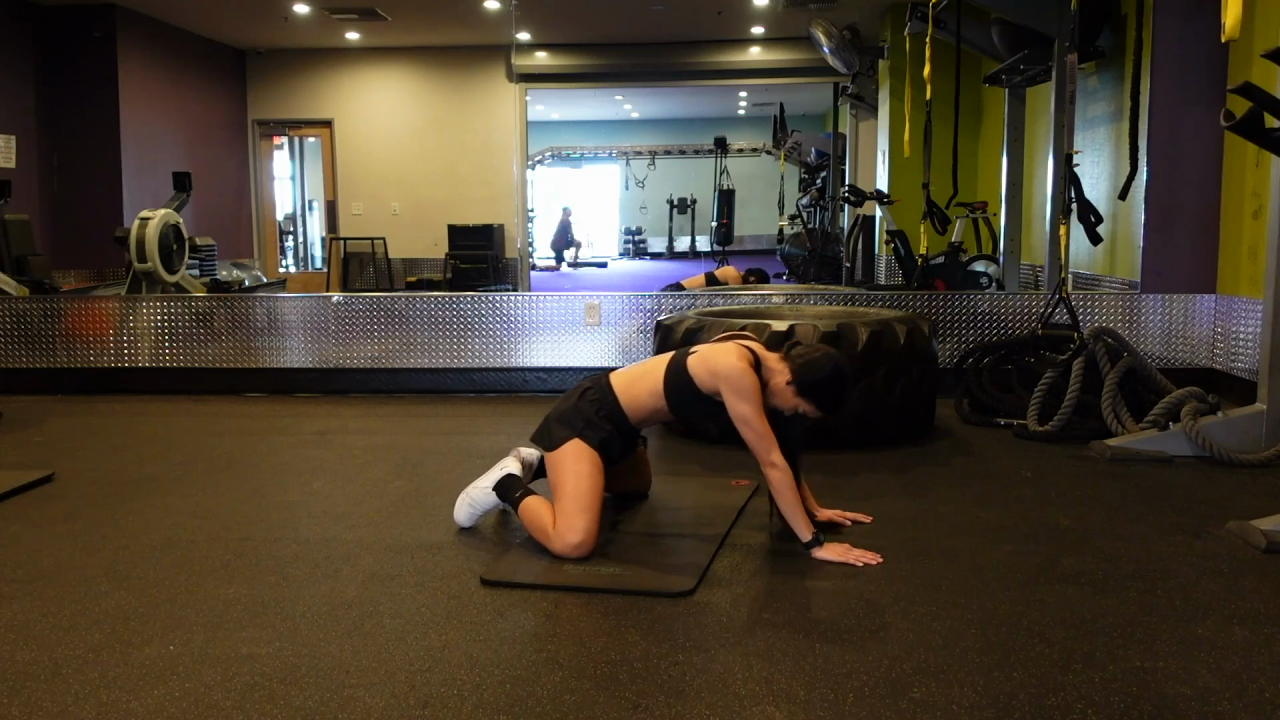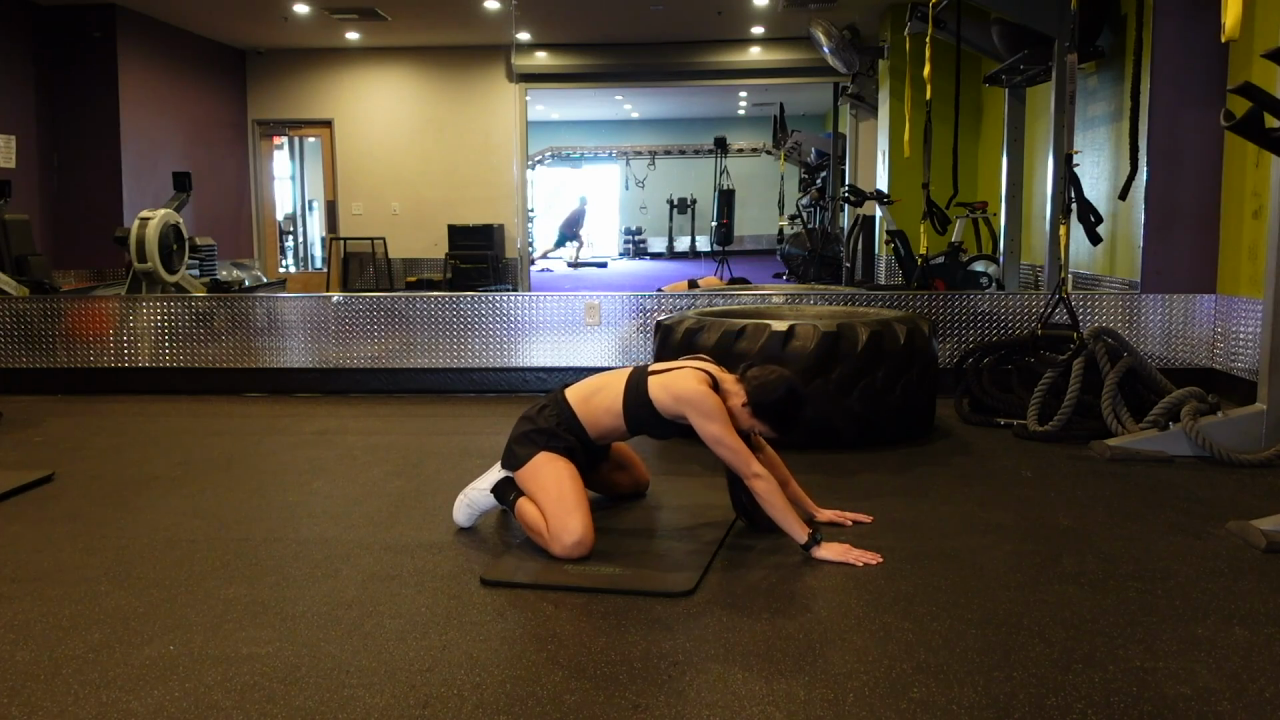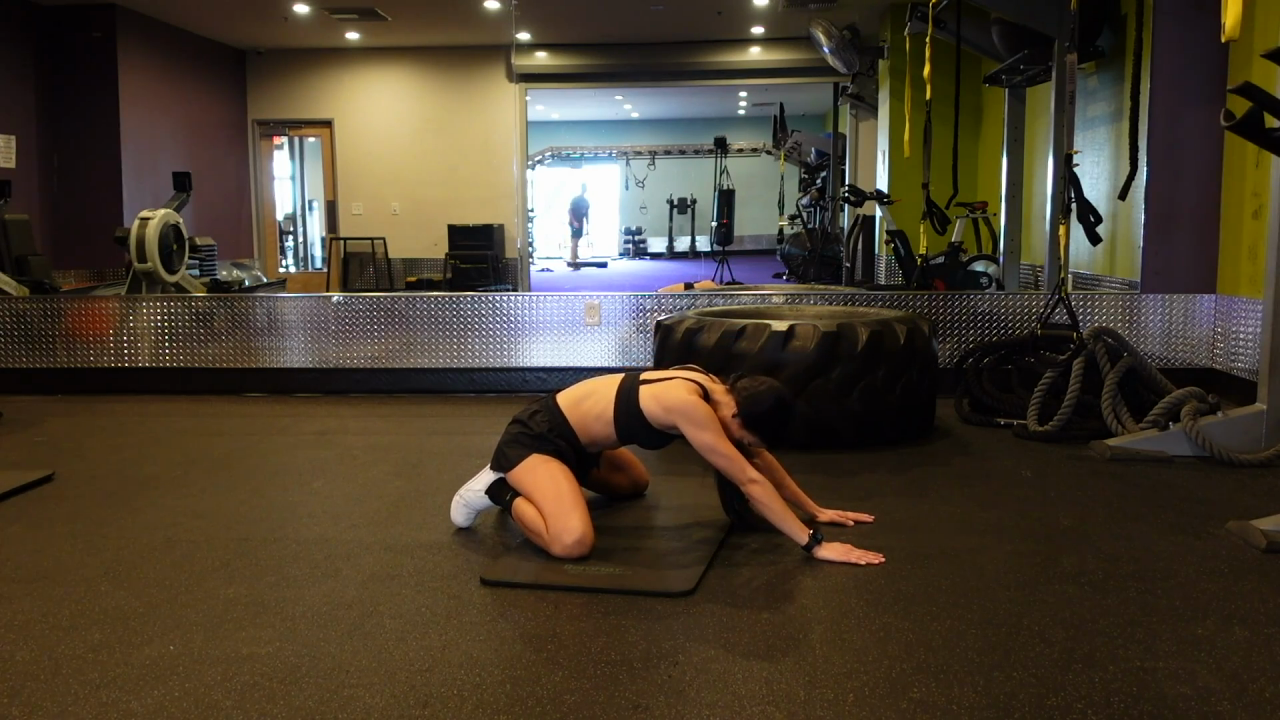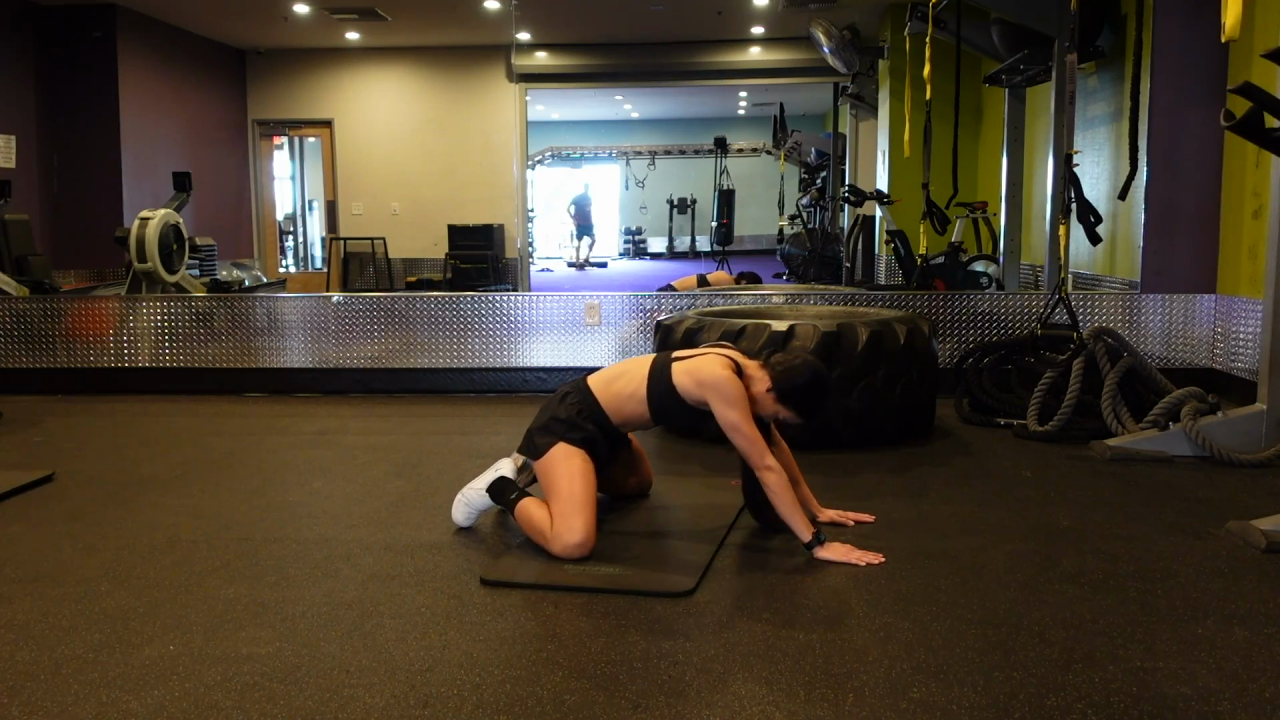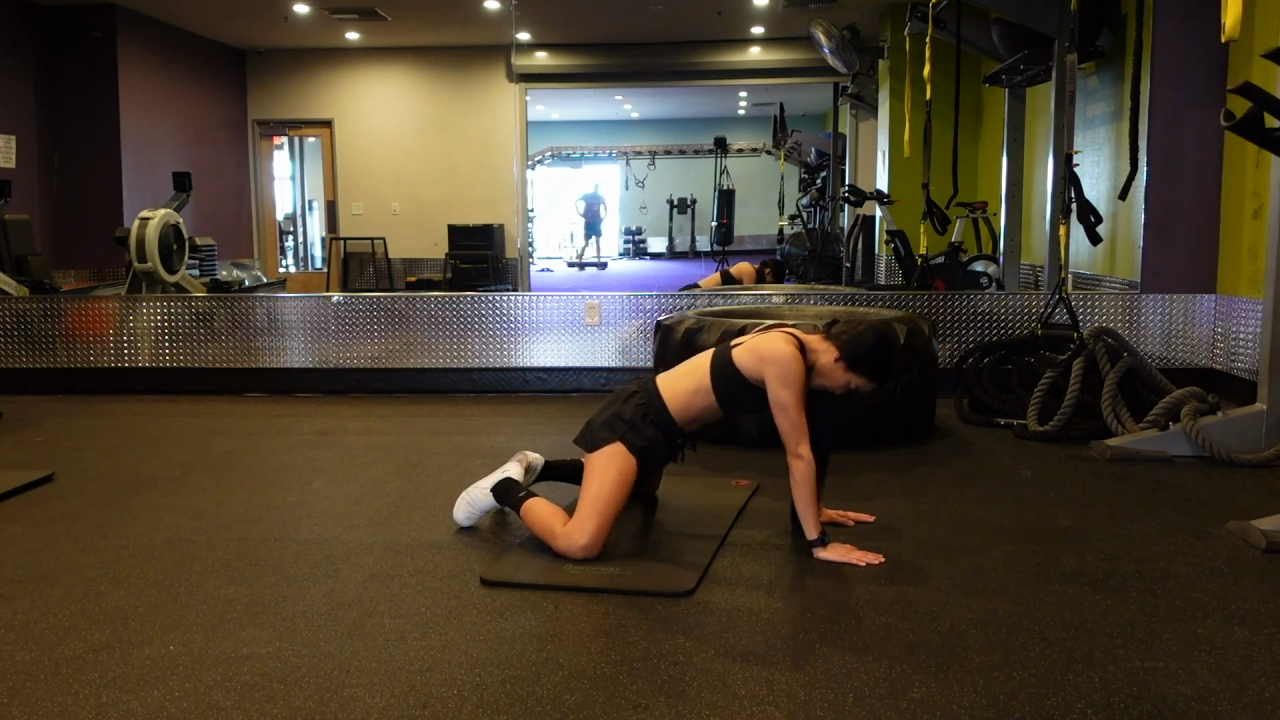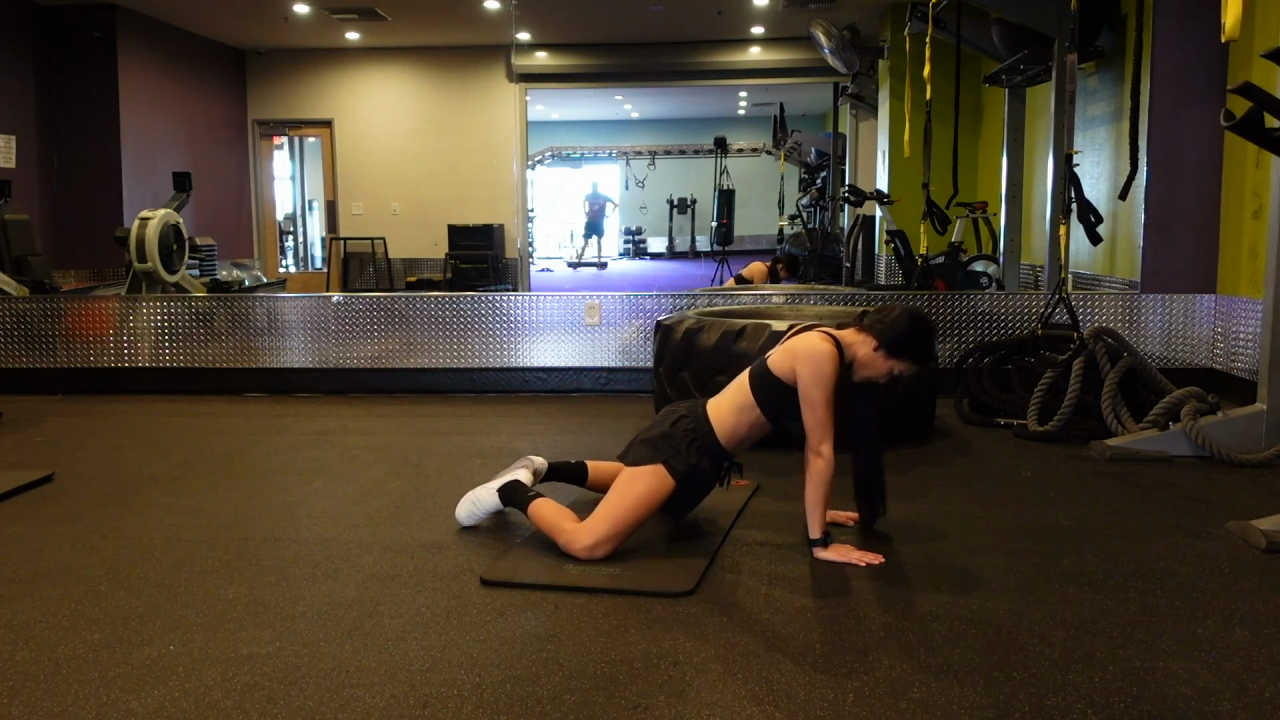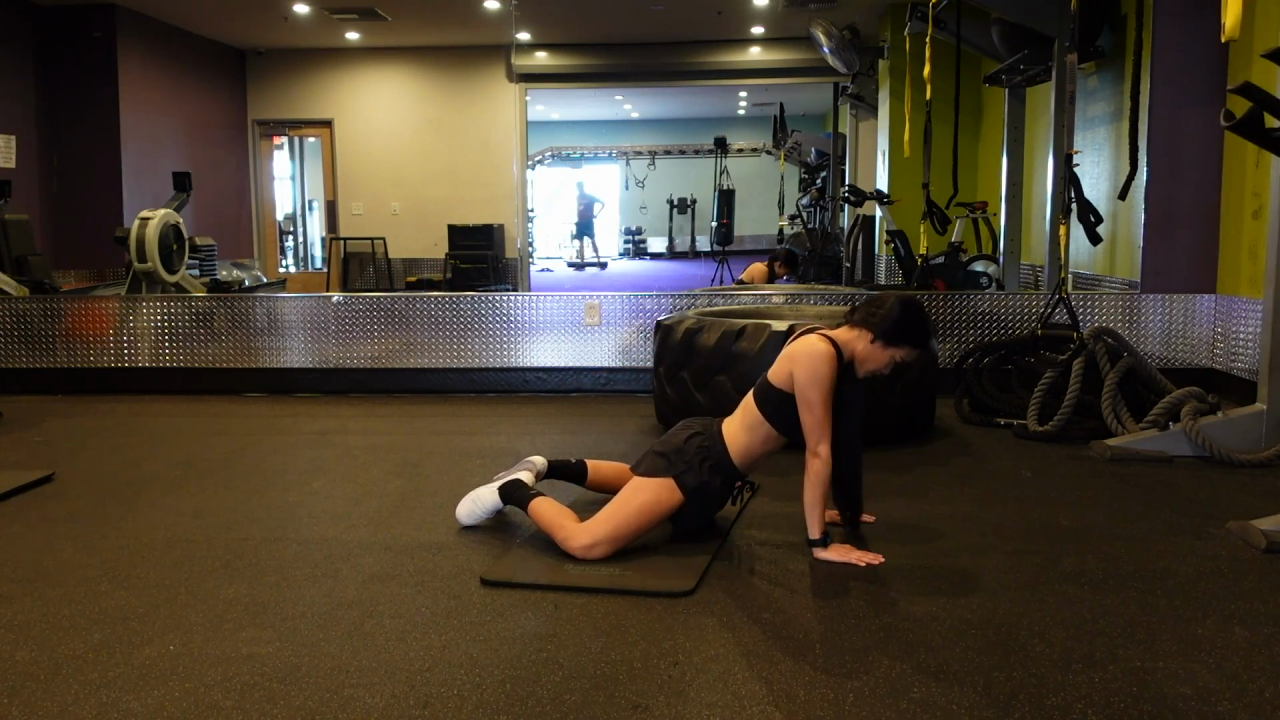
dt=0.5s
person 1, frame 1
left shoulder: (762, 364)
right shoulder: (738, 370)
left elbow: (783, 447)
right elbow: (772, 463)
left wrist: (814, 509)
right wrist: (814, 542)
left hip: (617, 422)
right hip: (586, 419)
left knee: (637, 488)
right knee: (573, 544)
left ankle: (535, 464)
right ankle: (509, 487)
person 1, frame 2
left shoulder: (723, 381)
right shoulder: (699, 395)
left elbow: (763, 454)
right elbow: (755, 474)
left wrist: (813, 510)
right wrist: (813, 544)
left hip: (583, 434)
right hip: (546, 433)
left knee: (636, 485)
right knee: (573, 543)
left ankle: (535, 478)
right ankle: (507, 489)
person 1, frame 3
left shoulder: (713, 391)
right shoulder: (689, 406)
left elbow: (761, 458)
right elbow: (750, 481)
left wrist: (815, 509)
right wrist: (814, 543)
left hip: (573, 436)
right hip: (537, 436)
left knee: (635, 484)
right knee: (573, 542)
left ankle: (543, 480)
right ankle: (502, 490)
person 1, frame 4
left shoulder: (748, 371)
right shoulder: (724, 381)
left elbow: (777, 447)
right elbow: (766, 467)
left wrist: (816, 510)
right wrist: (814, 542)
left hip: (604, 425)
right hip: (569, 422)
left knee: (638, 486)
right knee: (573, 544)
left ankle: (536, 470)
right ankle: (503, 489)
person 1, frame 5
left shoulder: (796, 348)
right shoulder: (786, 357)
left elbow: (804, 446)
right elbow: (799, 454)
left wrist: (816, 509)
right wrist: (817, 541)
left hip: (656, 422)
right hip: (635, 420)
left knee: (639, 489)
right knee: (579, 544)
left ankle: (540, 466)
right ankle: (507, 489)
person 1, frame 6
left shoulder: (830, 347)
right shoulder: (821, 353)
left elbow: (819, 447)
right elbow: (820, 452)
left wrist: (820, 509)
right wrist: (820, 541)
left hip: (695, 440)
right hip: (683, 442)
left knee: (634, 484)
right knee: (588, 545)
left ankle: (543, 470)
right ankle: (515, 492)
person 1, frame 7
left shoulder: (831, 348)
right shoulder: (818, 353)
left elbow: (820, 447)
right elbow: (818, 453)
left wrist: (822, 509)
right wrist: (819, 542)
left hip: (710, 455)
right hip: (698, 459)
left knee: (636, 483)
right knee: (586, 544)
left ankle: (547, 469)
right ankle: (516, 491)
